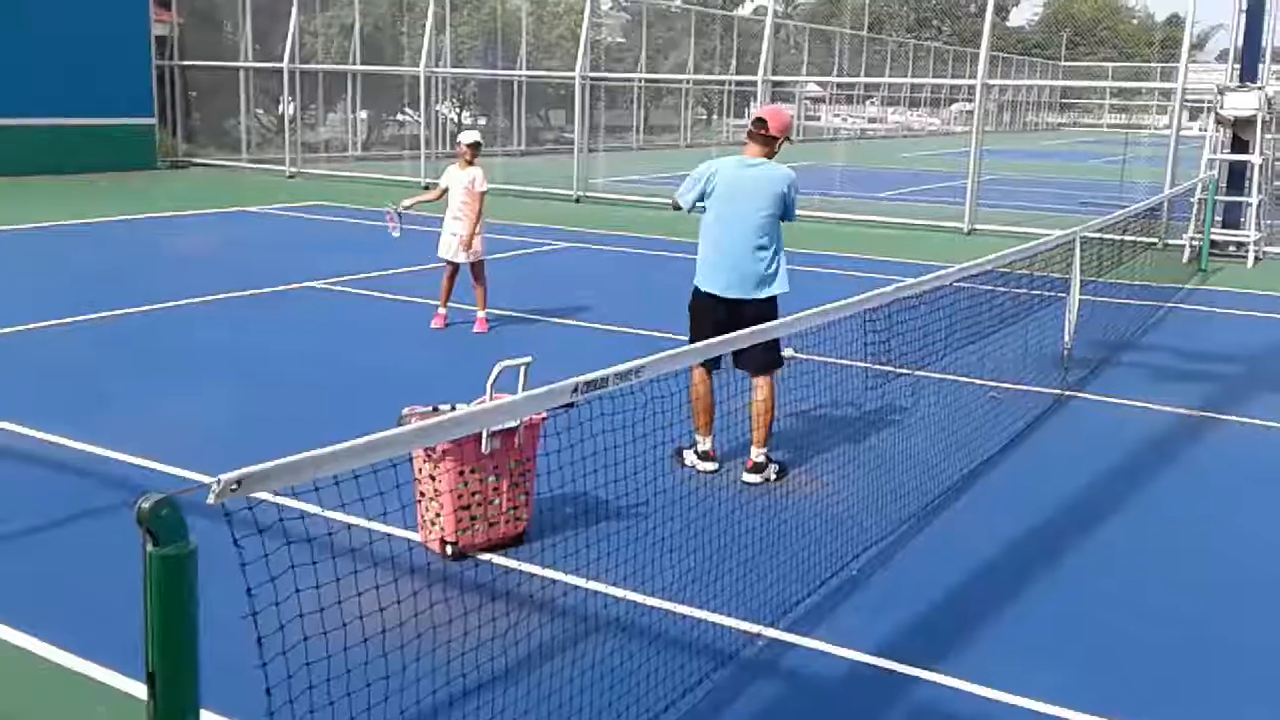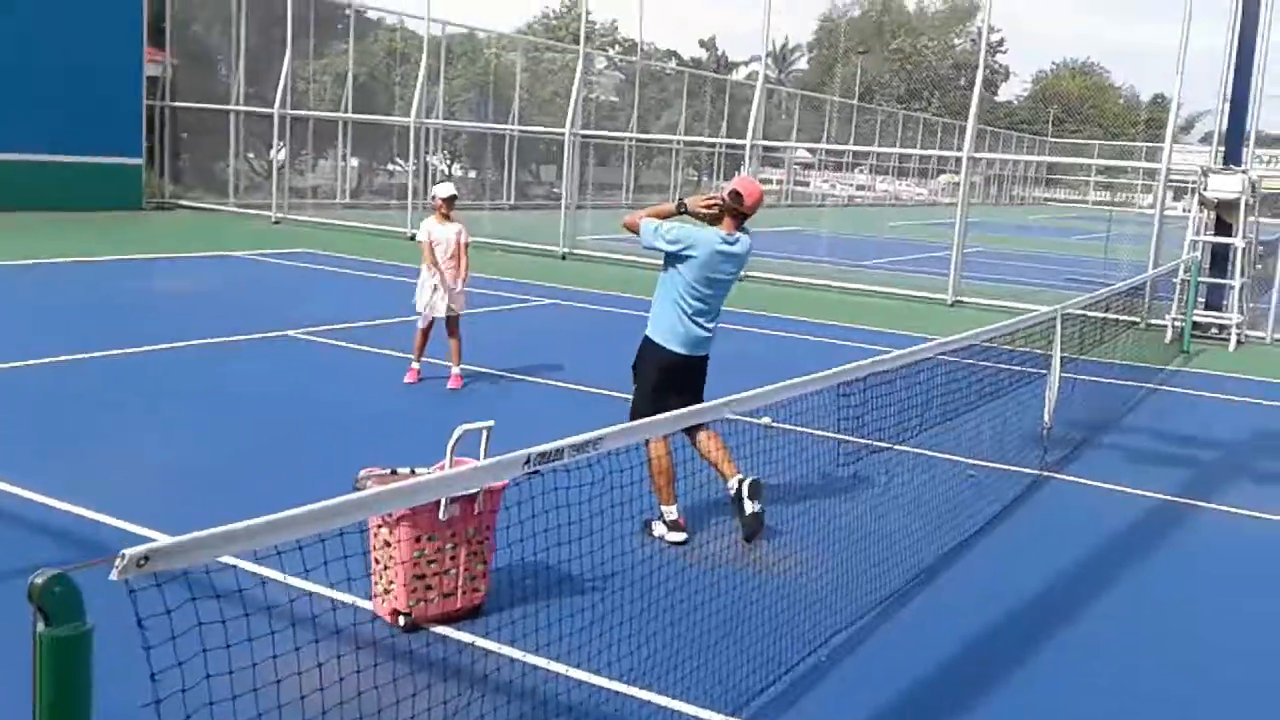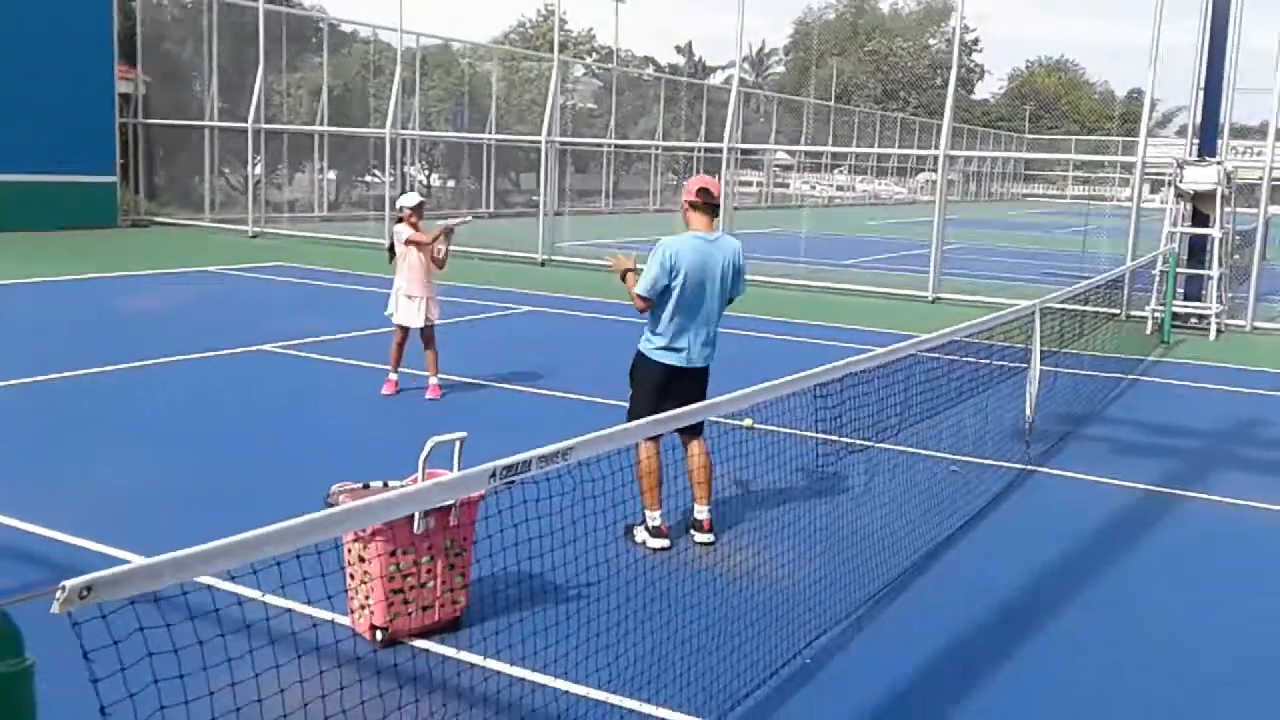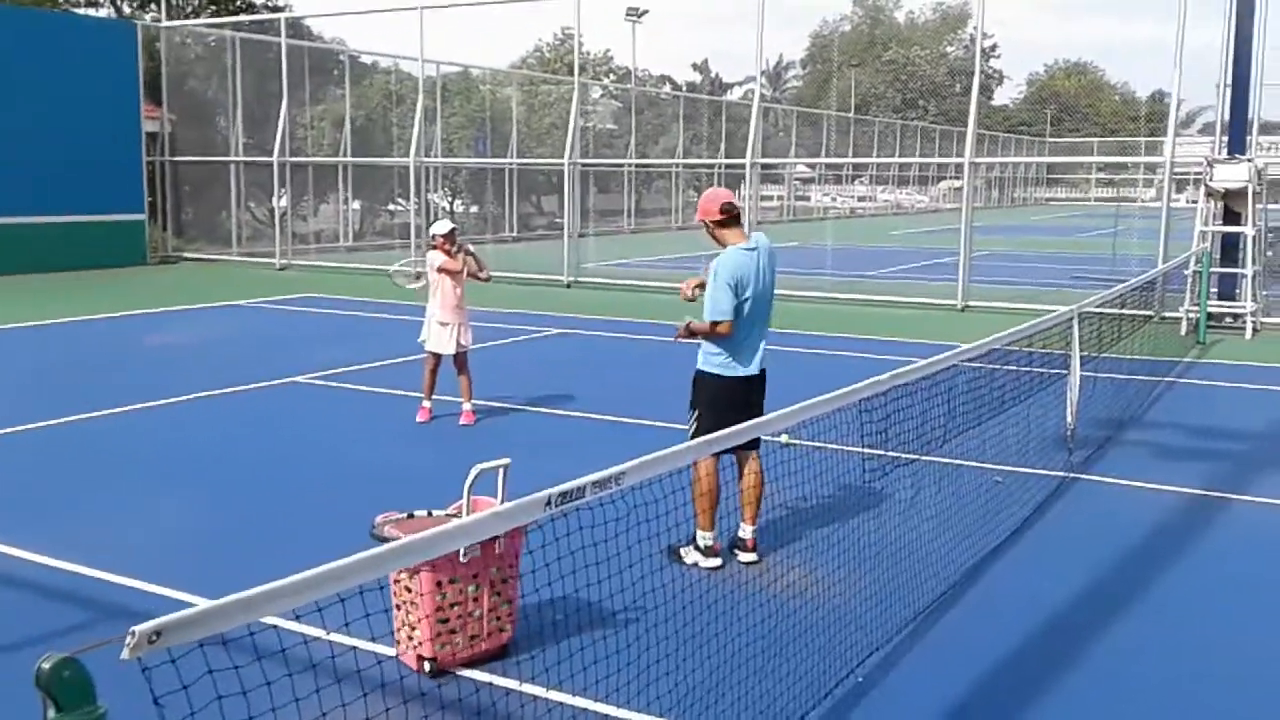
dt=0.5s
person 1, frame 1
left shoulder: (713, 169)
right shoulder: (784, 177)
left elbow: (678, 202)
left hip: (711, 287)
right hip: (759, 291)
left knee: (701, 366)
right knee: (762, 375)
left ankle: (704, 450)
right ankle: (757, 461)
person 1, frame 2
left shoulder: (689, 238)
right shoulder: (743, 246)
left elbow: (631, 220)
left wrist: (684, 206)
right wrist: (710, 218)
left hip: (662, 346)
right hip: (698, 350)
left knee: (655, 432)
right knee: (696, 425)
left ankle: (671, 519)
right ankle: (739, 483)
person 1, frame 3
left shoulder: (669, 247)
right shoulder: (733, 249)
left elbow: (642, 303)
left wrist: (627, 272)
left hip: (658, 358)
right hip: (699, 360)
left knee: (646, 438)
right knee: (694, 437)
left ankle: (654, 525)
right ankle: (702, 519)
person 1, frame 4
left shoulder: (724, 266)
right shoulder: (764, 246)
left elbow: (723, 327)
left wrist: (692, 328)
right wrist: (703, 284)
left hip: (719, 373)
right hip: (753, 371)
left knee: (704, 455)
right knee: (748, 454)
left ankle: (705, 545)
right ankle: (747, 539)
person 2, frame 1
left shoulder: (477, 173)
right shoulder: (450, 170)
left elbow: (478, 208)
right elbow: (437, 193)
left wrist: (470, 234)
right wrist: (413, 200)
left hip: (470, 231)
right hip: (451, 229)
left knee: (478, 274)
right knee: (450, 272)
left ankle: (481, 316)
right ankle: (441, 312)
person 2, frame 2
left shoulder: (459, 226)
right shoulder: (427, 224)
left elbow: (463, 257)
right elbow: (427, 254)
left wrist: (462, 279)
right wrist: (438, 273)
left hip: (453, 285)
right hip: (431, 282)
left knee: (453, 329)
right knee: (424, 326)
left ankle: (456, 372)
right ankle: (415, 367)
person 2, frame 3
left shoulder: (426, 234)
right shoulder: (399, 230)
left elbow: (439, 265)
right elbow: (426, 241)
left wrist: (446, 242)
right wrist: (442, 230)
left hip: (426, 292)
right hip: (405, 292)
left knee: (428, 339)
right knee: (399, 337)
left ankle: (433, 382)
right ankle: (392, 378)
person 2, frame 4
left shoulder: (462, 260)
right shoulder: (433, 256)
left elbow: (485, 276)
right elbow: (457, 267)
left wrist: (472, 254)
right wrist: (461, 252)
left hip: (458, 318)
right hip: (438, 319)
left knee: (462, 365)
right knee: (432, 364)
left ankle: (467, 408)
right ankle: (426, 405)
